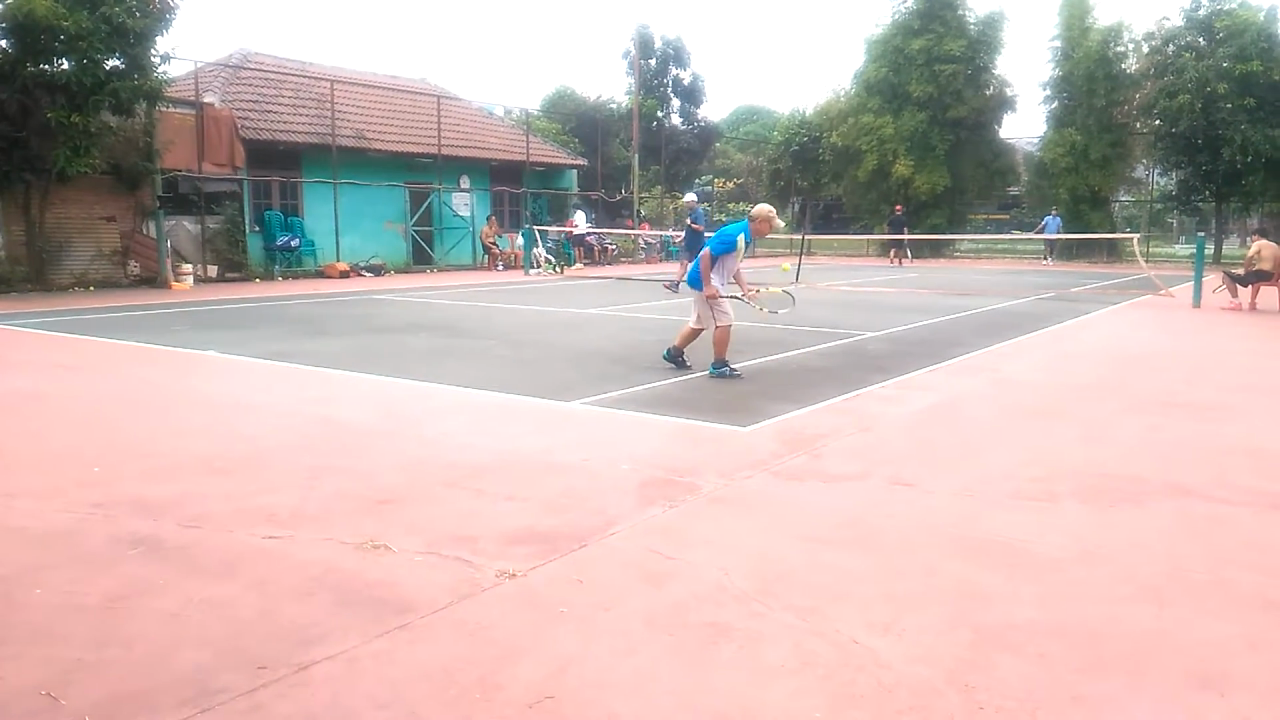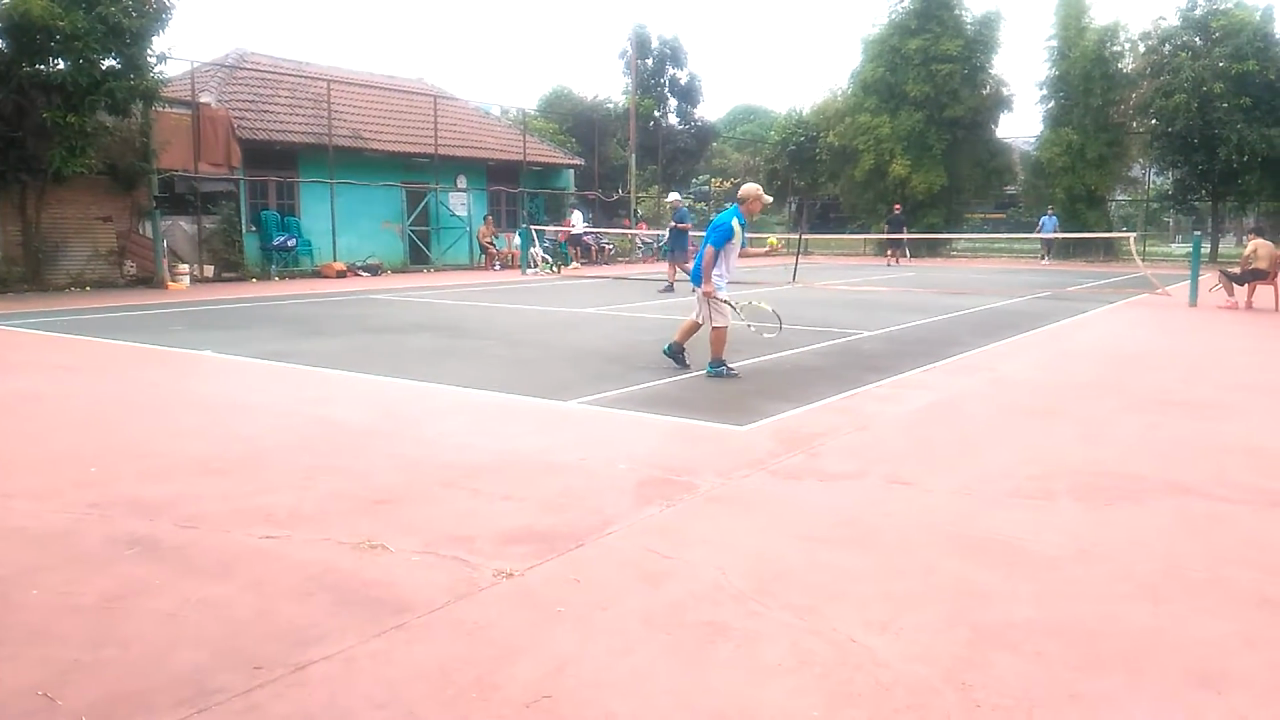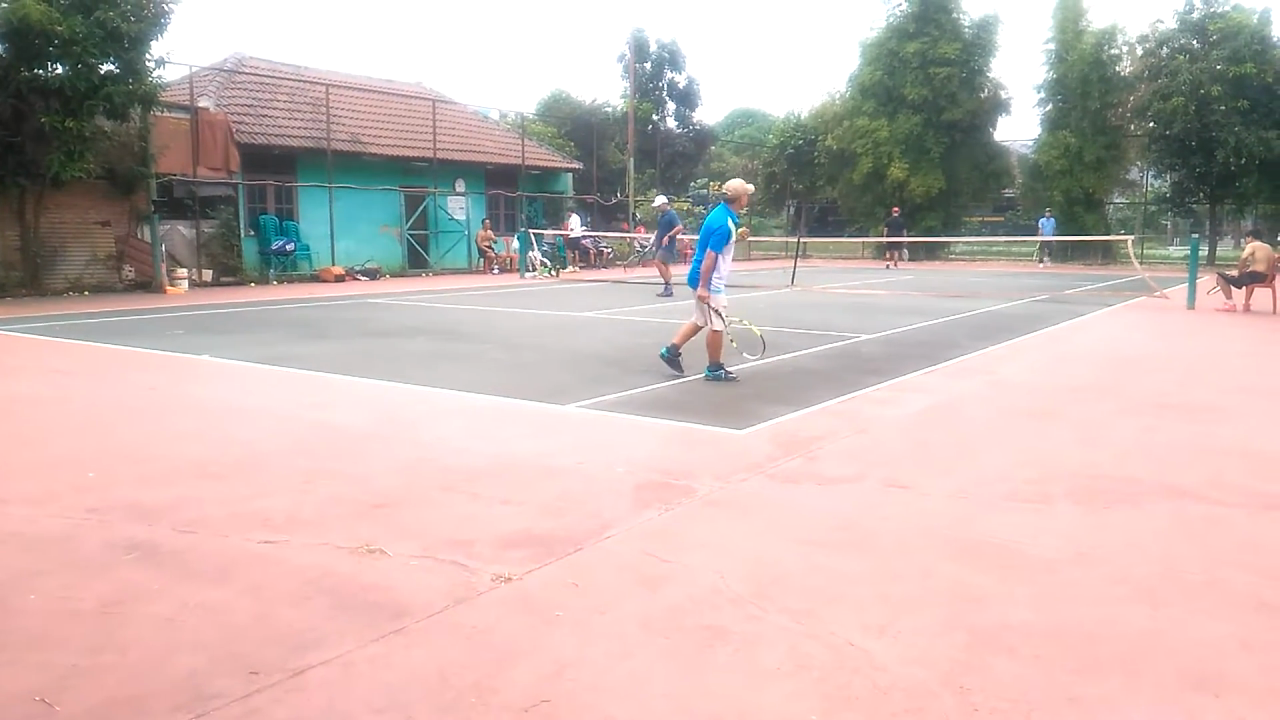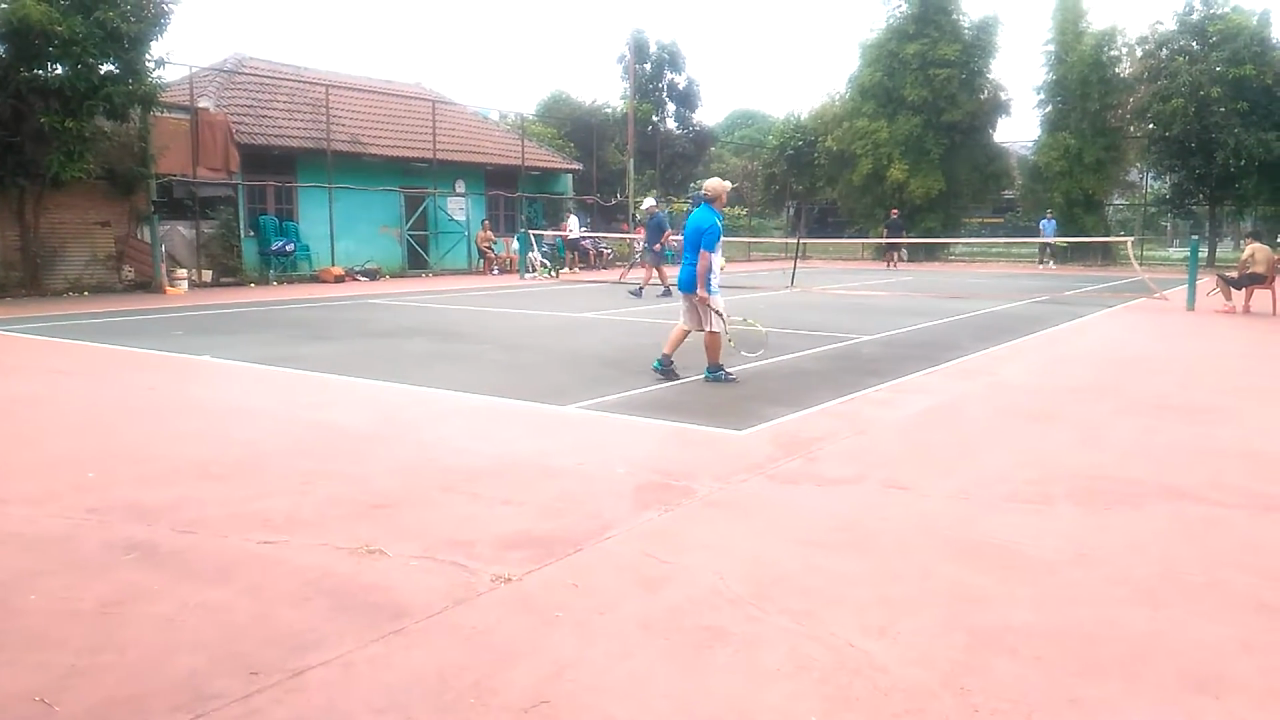
dt=0.2s
person 1, frame 1
left shoulder: (744, 234)
right shoulder: (735, 236)
left elbow: (734, 266)
right elbow: (704, 255)
left wrist: (744, 287)
right wrist: (708, 286)
left hip: (703, 278)
right hip: (704, 279)
left knee: (699, 322)
right knee: (724, 320)
left ankle: (674, 352)
right ankle: (719, 366)
person 1, frame 2
left shoulder: (739, 221)
right shoulder: (728, 222)
left elbow: (740, 251)
right elbow: (709, 252)
left wrist: (764, 251)
right wrist: (707, 283)
left hip: (713, 278)
right hip: (711, 279)
left knee: (700, 317)
right knee: (720, 321)
left ankle: (674, 348)
right ankle: (716, 365)
person 1, frame 3
left shoulder: (723, 215)
right shoulder: (724, 223)
right elbow: (710, 256)
left wrist: (739, 236)
right wrist: (703, 287)
left hip: (706, 280)
right hip: (710, 282)
left knee: (700, 320)
right knee: (717, 325)
left ankle: (671, 351)
right ankle: (715, 369)
person 1, frame 4
left shoulder: (696, 214)
right shoulder: (712, 223)
right elbow: (704, 257)
right wrist: (701, 288)
left hip: (687, 279)
right hip: (703, 283)
left knee: (686, 323)
right knee: (715, 326)
left ankle: (664, 361)
right ankle: (714, 370)
